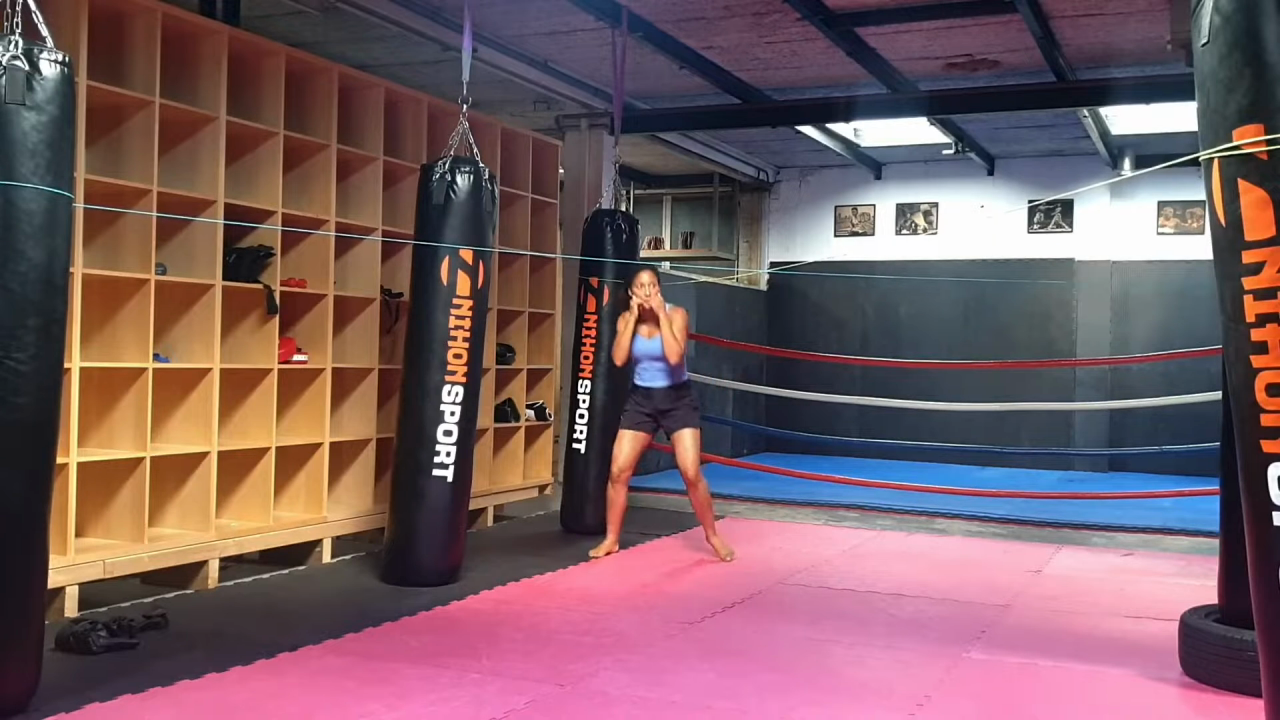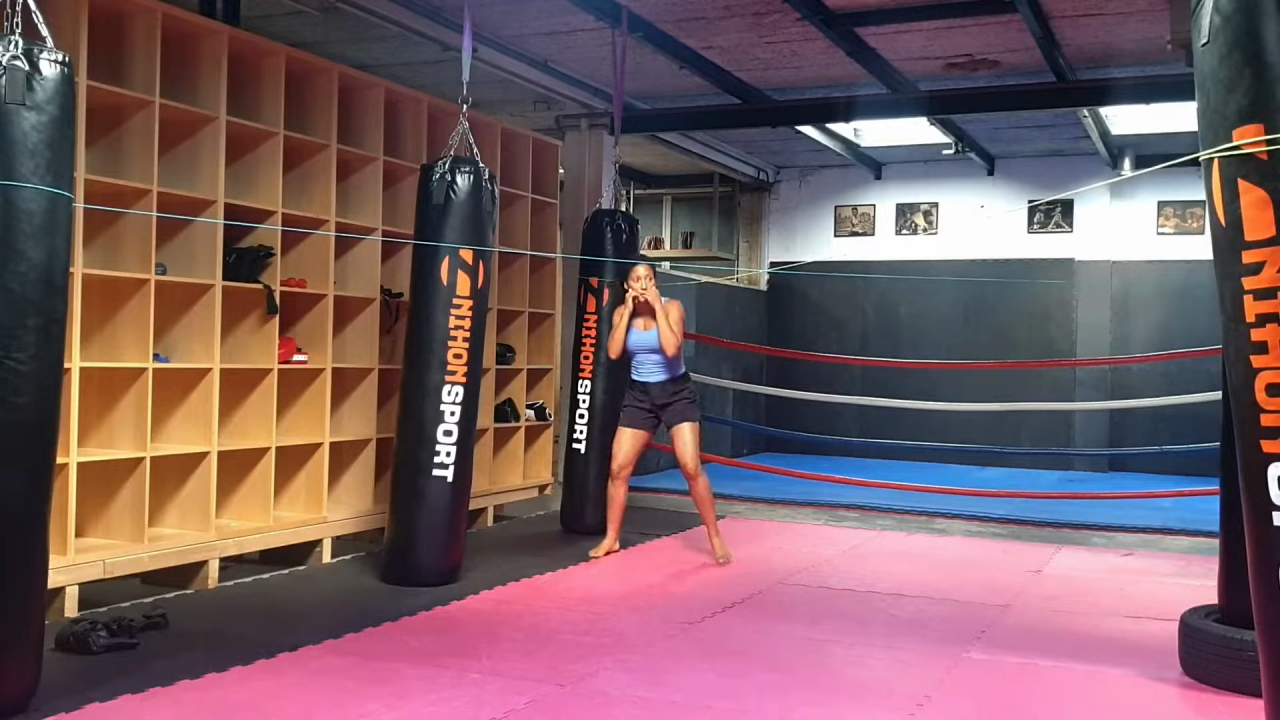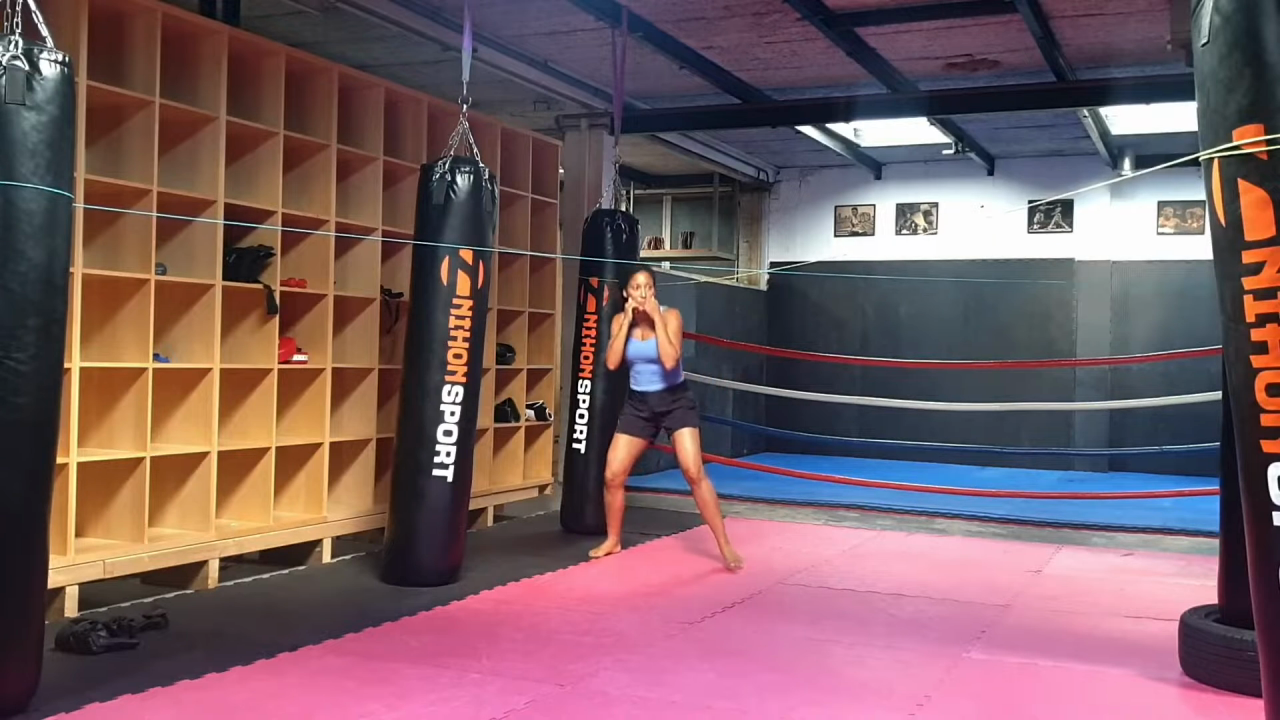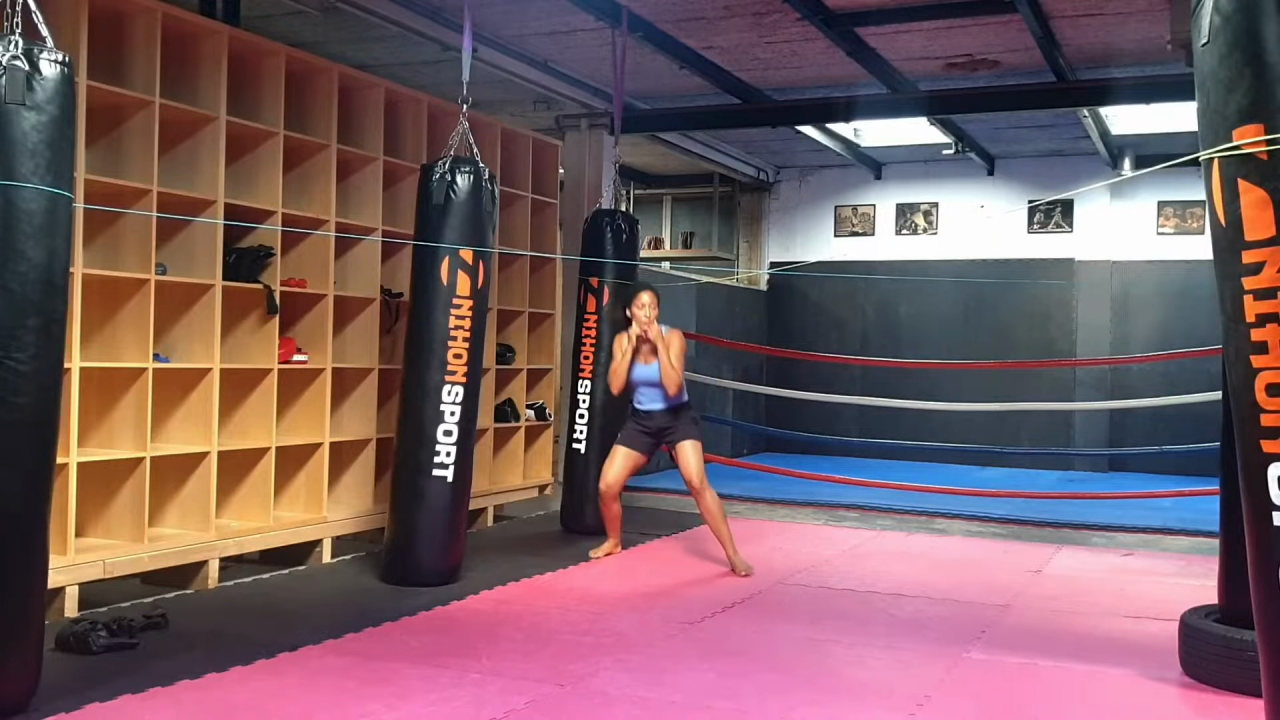
dt=0.1s
person 1, frame 1
left shoulder: (676, 313)
right shoulder: (626, 319)
left elbow: (675, 356)
right elbow: (618, 359)
left wrist: (661, 315)
right wrist: (632, 316)
left hip: (678, 399)
right hip: (641, 400)
left knee: (691, 473)
right knee: (618, 471)
left ankle: (712, 534)
right ankle: (611, 539)
person 1, frame 2
left shoulder: (672, 307)
right shoulder: (622, 313)
left elbow: (671, 349)
right elbow: (613, 352)
left wrist: (657, 308)
right wrist: (628, 310)
left hip: (675, 392)
right hip: (639, 395)
left knee: (691, 467)
right knee: (618, 469)
left ankle: (715, 538)
right ankle: (611, 538)
person 1, frame 3
left shoulder: (670, 316)
right shoulder: (620, 320)
left elbow: (670, 362)
right elbow: (612, 363)
left wrist: (656, 318)
right wrist: (627, 320)
left hip: (675, 400)
right hip: (638, 403)
left knee: (694, 471)
right knee: (613, 475)
left ankle: (725, 546)
right ankle: (613, 540)
person 1, frame 4
left shoulder: (674, 338)
right shoulder: (622, 341)
left elbow: (673, 388)
right elbow: (615, 387)
left wrist: (658, 343)
right wrist: (630, 346)
left hip: (677, 419)
right hip: (641, 421)
left knee: (697, 483)
right knee: (607, 486)
left ankle: (733, 554)
right ankle: (613, 542)
